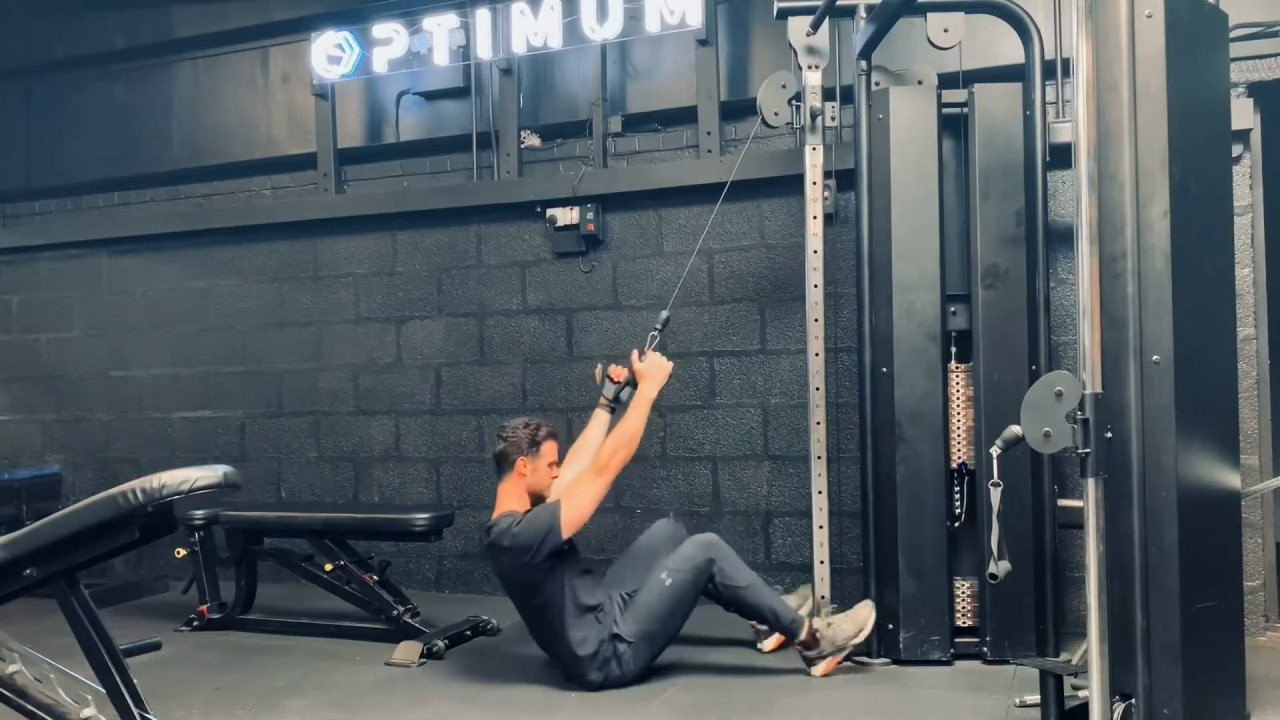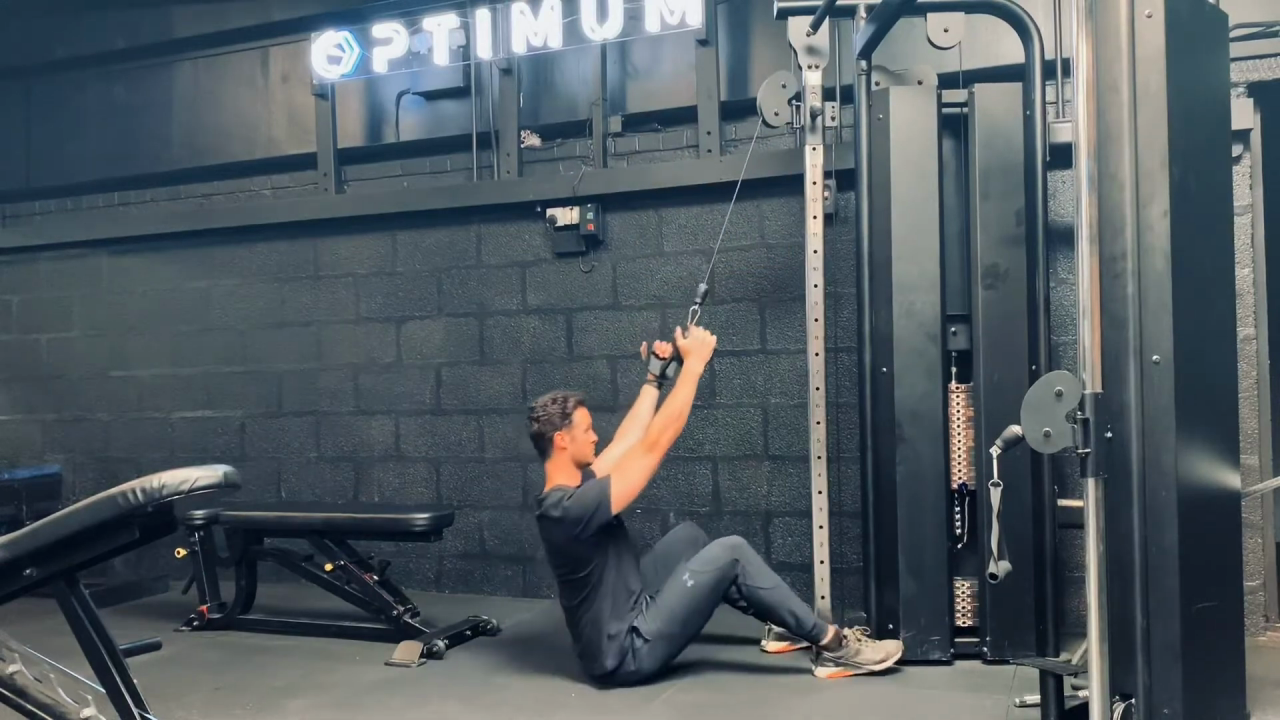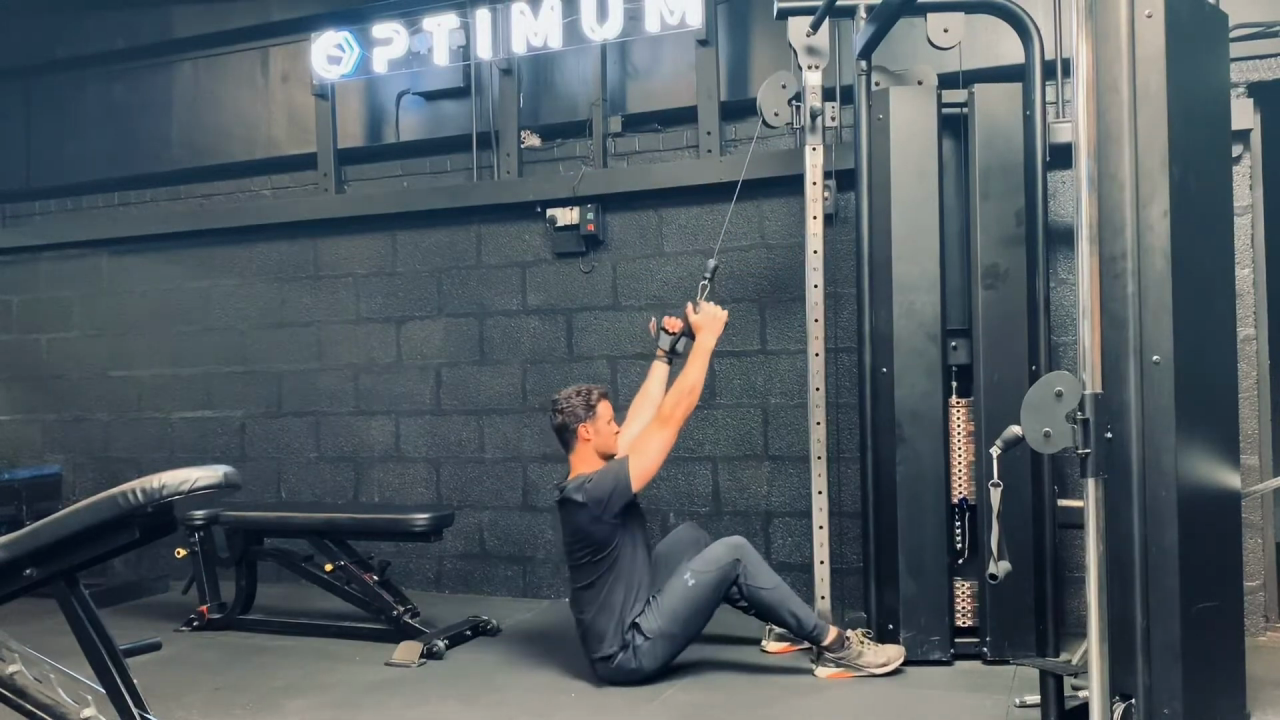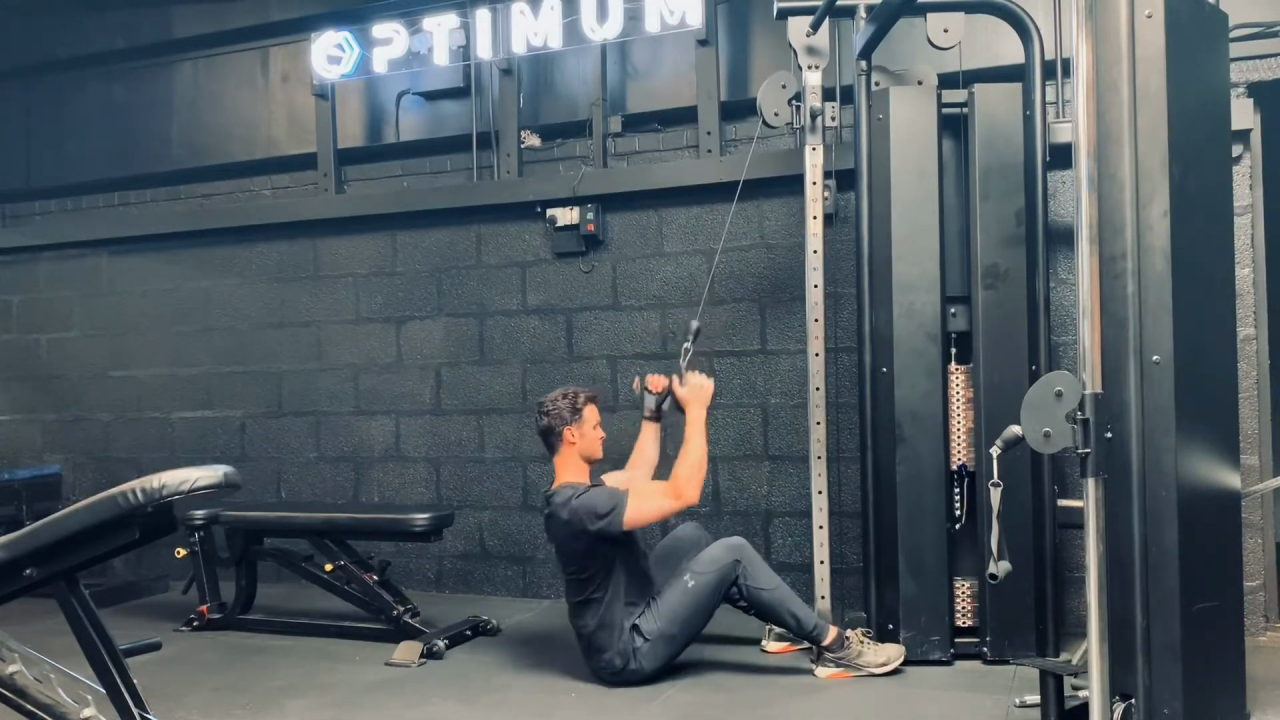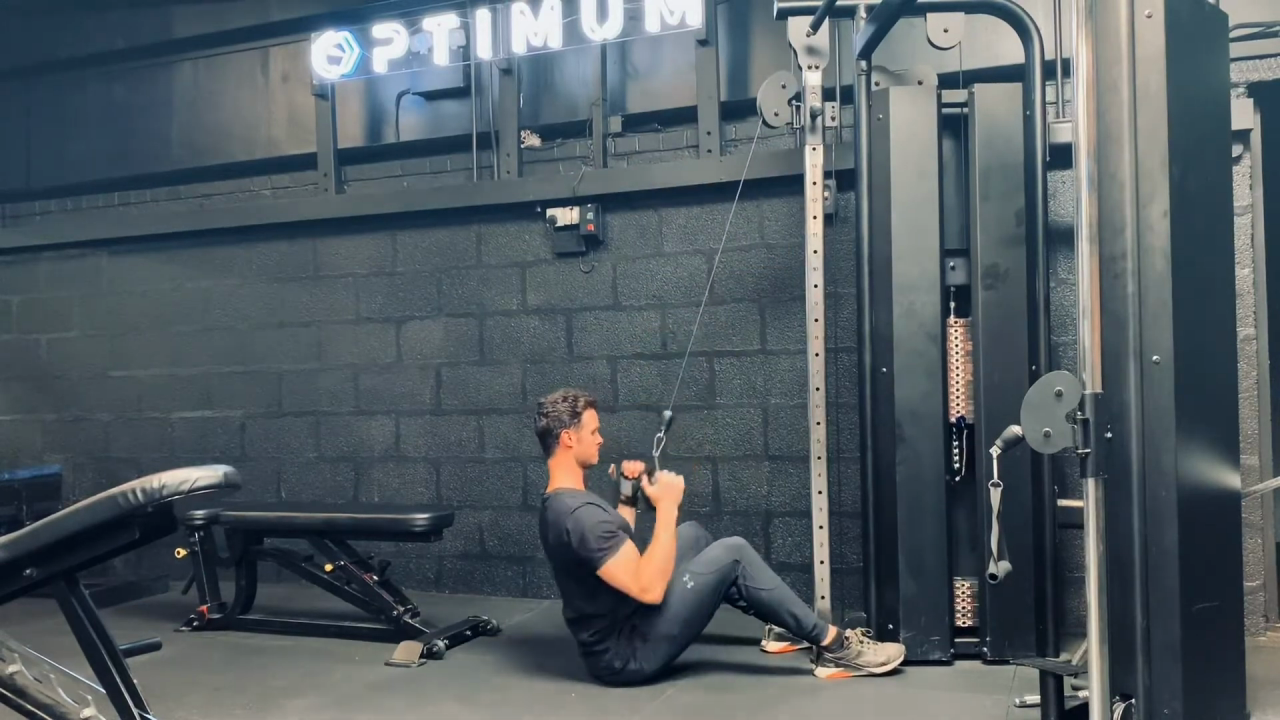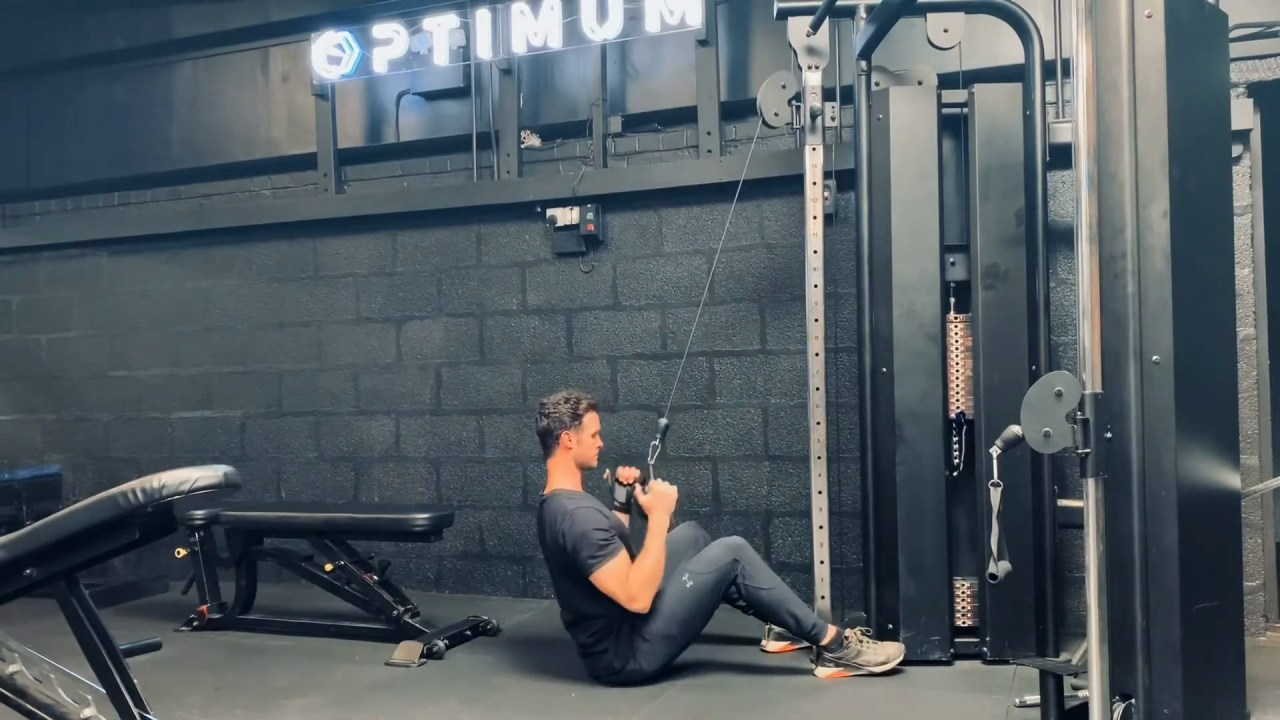
dt=0.4s
person 1, frame 1
left shoulder: (516, 518)
right shoulder: (520, 536)
left elbow: (579, 466)
right elbow: (605, 469)
left wrist: (608, 400)
right wrist: (648, 388)
right hip: (611, 655)
left knee: (667, 531)
right knee: (705, 548)
left ankle: (768, 616)
right ankle: (811, 639)
person 1, frame 2
left shoulder: (570, 491)
right shoulder: (572, 509)
left elbow: (629, 442)
right elbow: (654, 444)
left wrist: (655, 377)
right wrist: (694, 362)
right hip: (629, 654)
left knee: (688, 537)
right knee: (730, 552)
left ankle: (781, 624)
right ankle: (832, 647)
person 1, frame 3
left shoulder: (586, 484)
right shoulder: (596, 492)
left elbow: (642, 418)
right elbow: (671, 417)
left wrist: (664, 352)
right wrist: (705, 337)
left hip: (625, 628)
right hip: (630, 652)
left knee: (690, 538)
right knee: (732, 552)
left ankle: (784, 626)
right ankle: (835, 647)
person 1, frame 4
left shoulder: (574, 494)
right shoulder: (584, 506)
left elbow: (637, 476)
right elbow: (685, 492)
left wrist: (652, 410)
right wrist: (696, 407)
left hip: (623, 624)
right hip: (627, 653)
left knee: (691, 536)
right knee: (732, 552)
left ankle: (782, 625)
right ankle: (834, 648)
person 1, frame 5
left shoulder: (560, 503)
right shoulder: (577, 514)
right elbow: (652, 587)
right wrist: (667, 506)
left hip: (620, 626)
right hip: (625, 654)
left knee: (692, 535)
right knee: (732, 553)
left ankle: (782, 624)
right ankle: (834, 647)
person 1, frame 6
left shoulder: (559, 503)
right shoulder: (575, 516)
right elbow: (638, 597)
right wrist: (657, 515)
left hip: (617, 630)
right hip: (625, 653)
left knee: (691, 535)
right knee: (731, 552)
left ankle: (782, 625)
right ankle: (833, 646)
